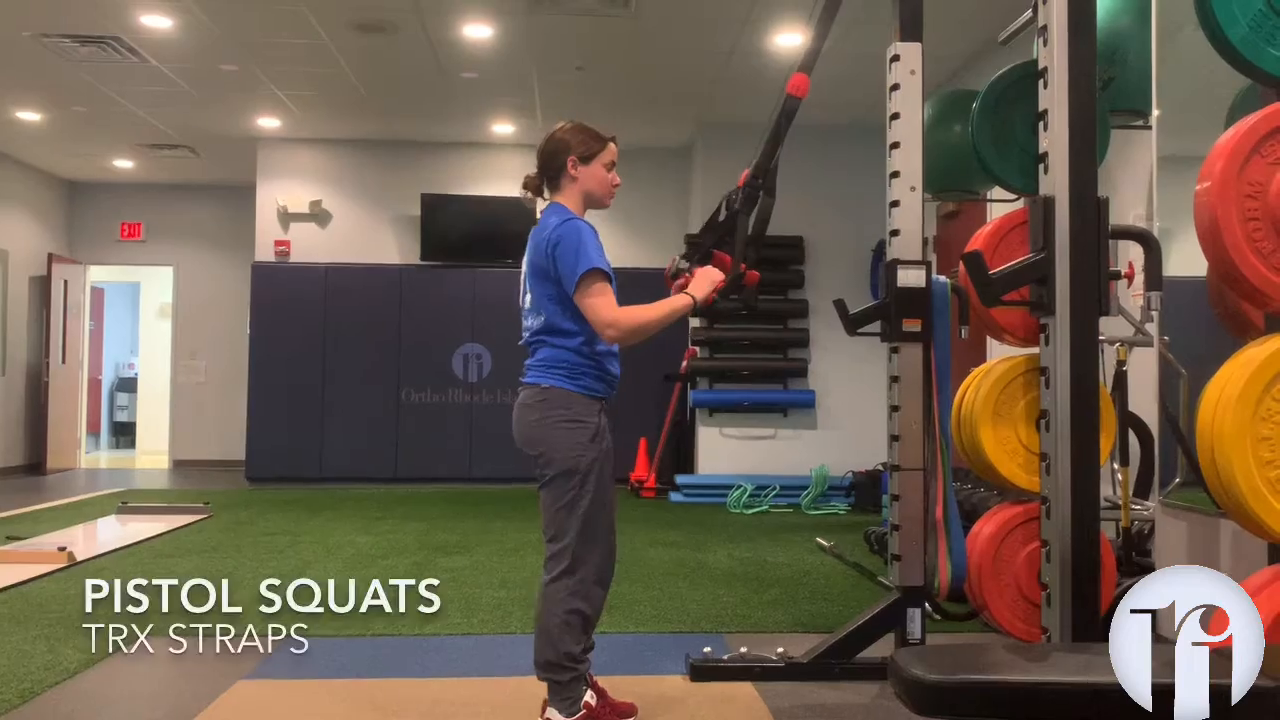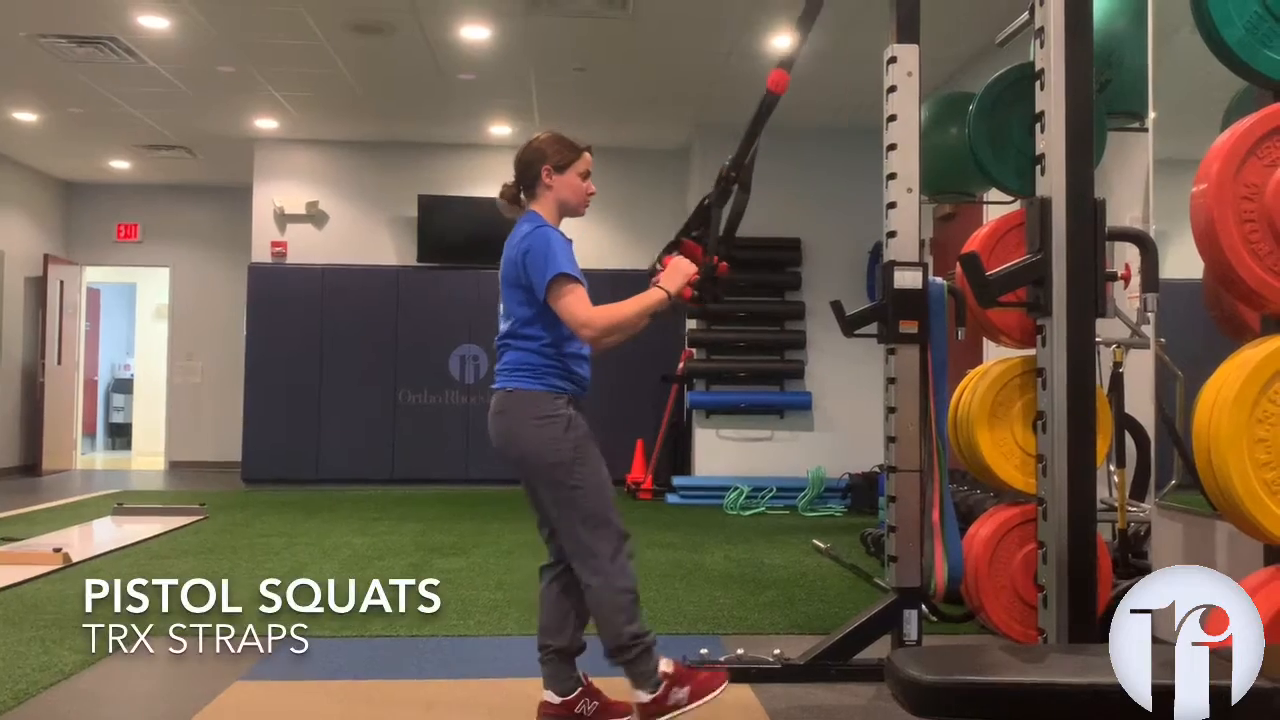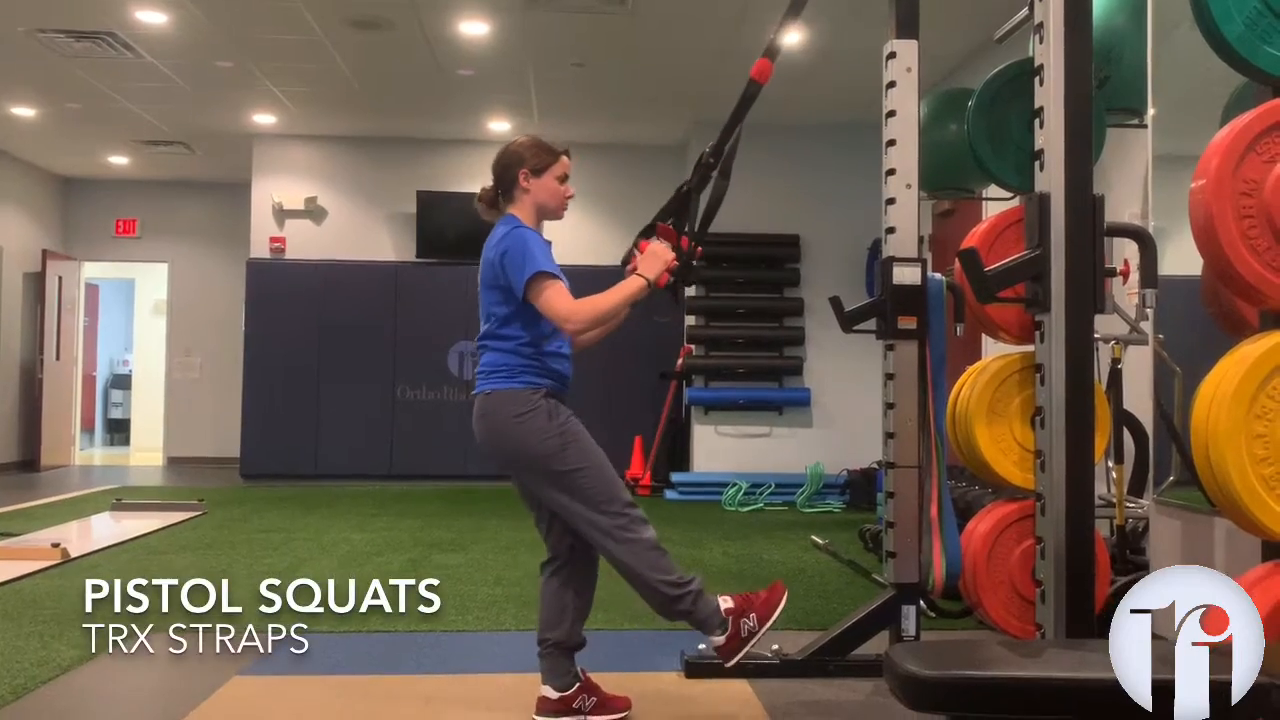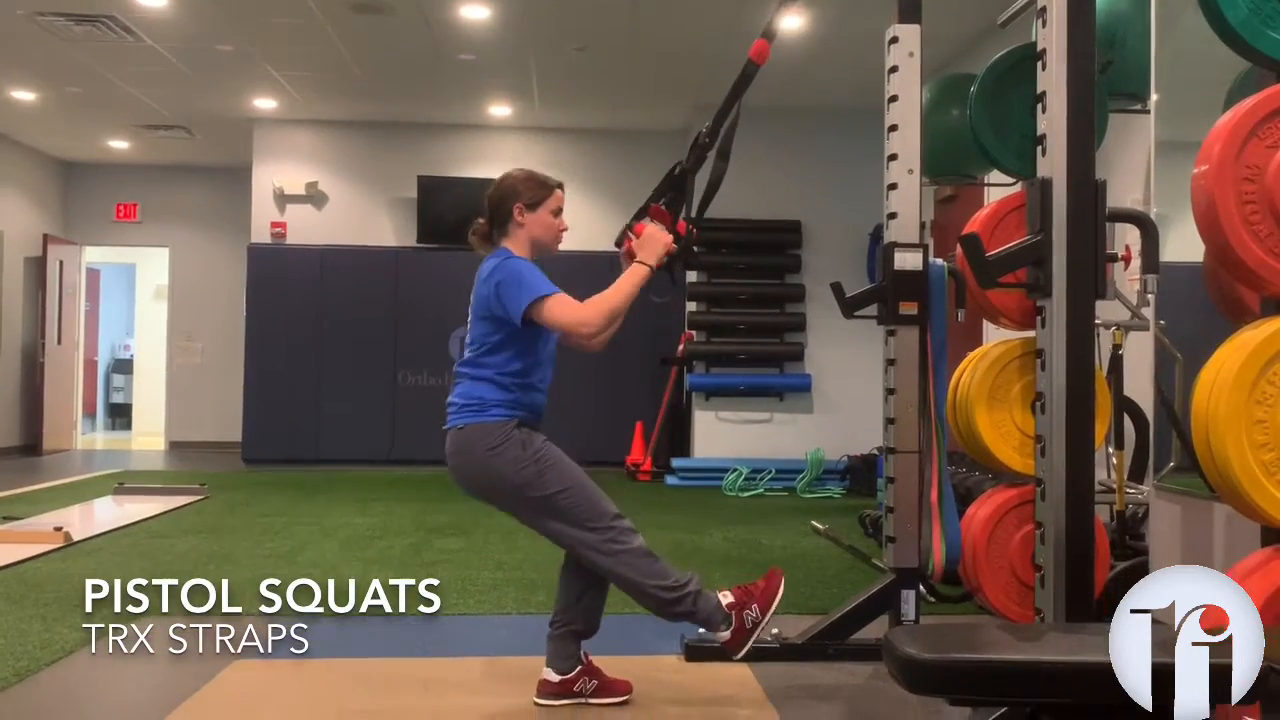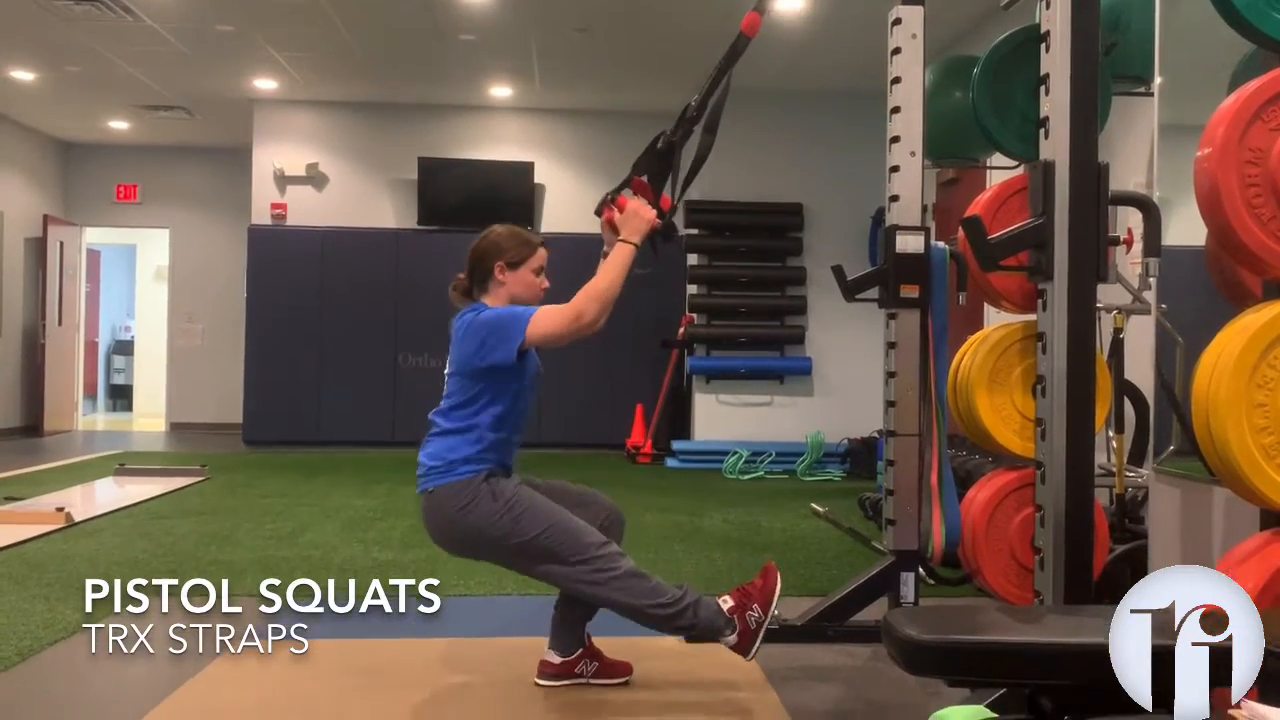
dt=0.4s
person 1, frame 1
left shoulder: (550, 233)
right shoulder: (570, 231)
left elbow: (593, 329)
right elbow: (610, 323)
left wrist: (677, 299)
right wrist: (691, 296)
left hip: (553, 407)
right hip: (566, 410)
left knee: (582, 557)
right knee: (581, 560)
person 1, frame 2
left shoulder: (533, 239)
right shoulder: (541, 239)
left elbow: (588, 337)
right elbow: (587, 323)
left wrist: (655, 299)
right wrist: (665, 289)
left hip: (524, 411)
right hip: (539, 410)
left knee: (571, 551)
right knee: (604, 544)
person 1, frame 3
left shoulder: (518, 242)
right shoulder: (518, 240)
left elbow: (571, 337)
right elbow: (572, 318)
left wrist: (634, 288)
right wrist: (643, 276)
left hip: (511, 411)
right hip: (522, 408)
left knee: (573, 542)
right knee: (616, 521)
right ankle: (718, 621)
person 1, frame 4
left shoulder: (512, 273)
right shoulder: (508, 272)
left elbow: (592, 337)
right elbow: (586, 323)
left wrist: (634, 269)
right wrist: (645, 262)
left hip: (493, 438)
right hip: (490, 440)
left knee: (594, 534)
right knee: (606, 531)
left ankle: (564, 671)
right ankle: (720, 615)
person 1, frame 5
left shoulder: (498, 326)
right shoulder: (484, 324)
left elbow: (590, 320)
right elbow: (583, 315)
left wrist: (612, 247)
right wrist: (631, 239)
left hip: (476, 486)
right hip: (460, 497)
left knee: (602, 519)
right knee: (595, 556)
left ankle: (565, 654)
right ankle: (724, 620)
